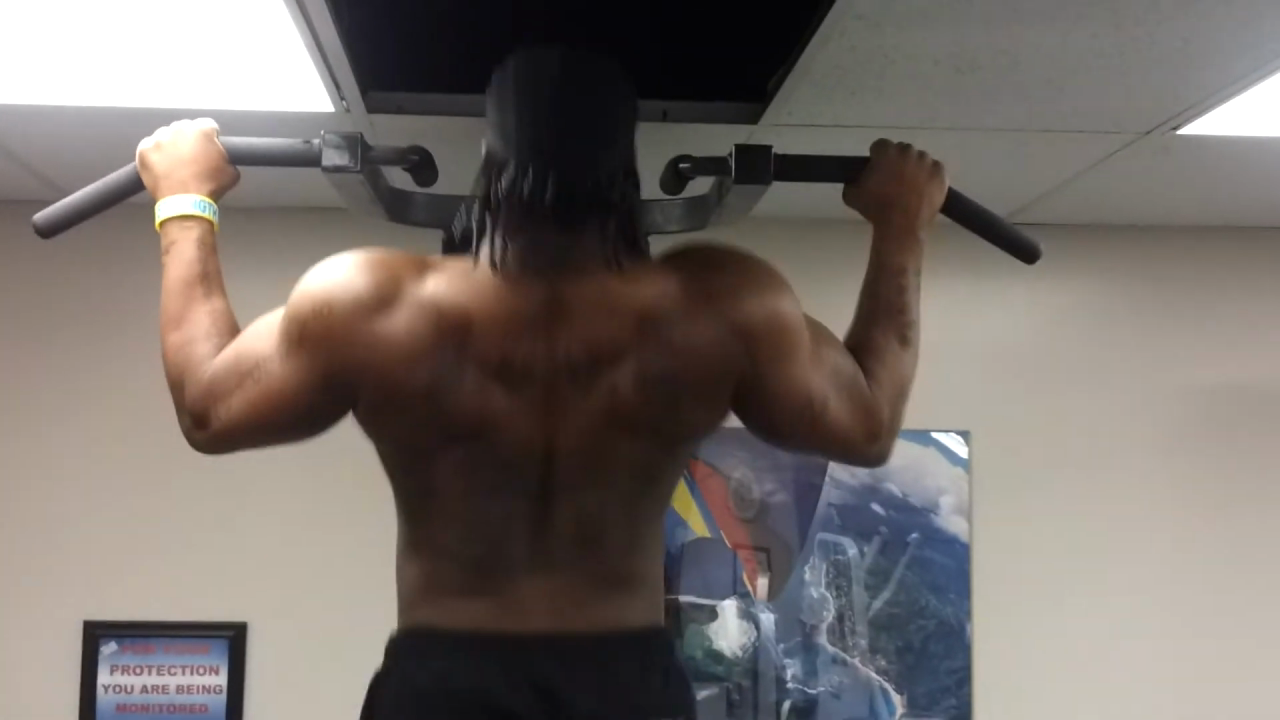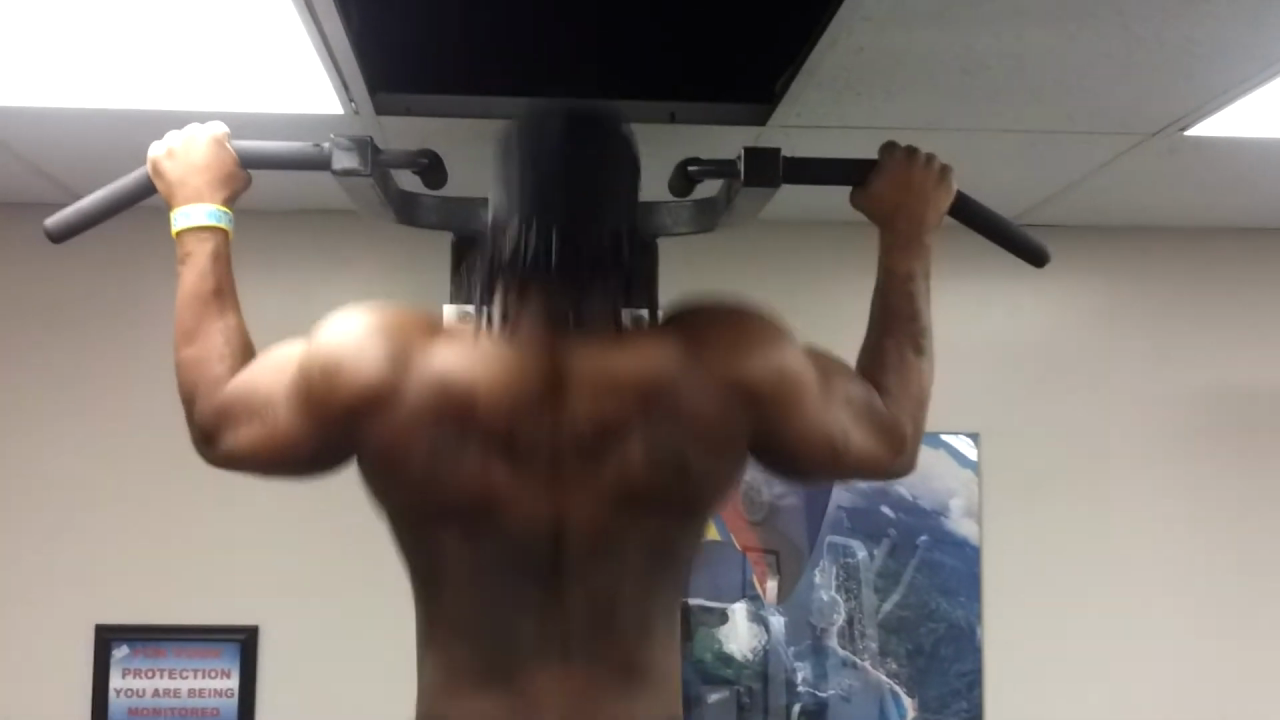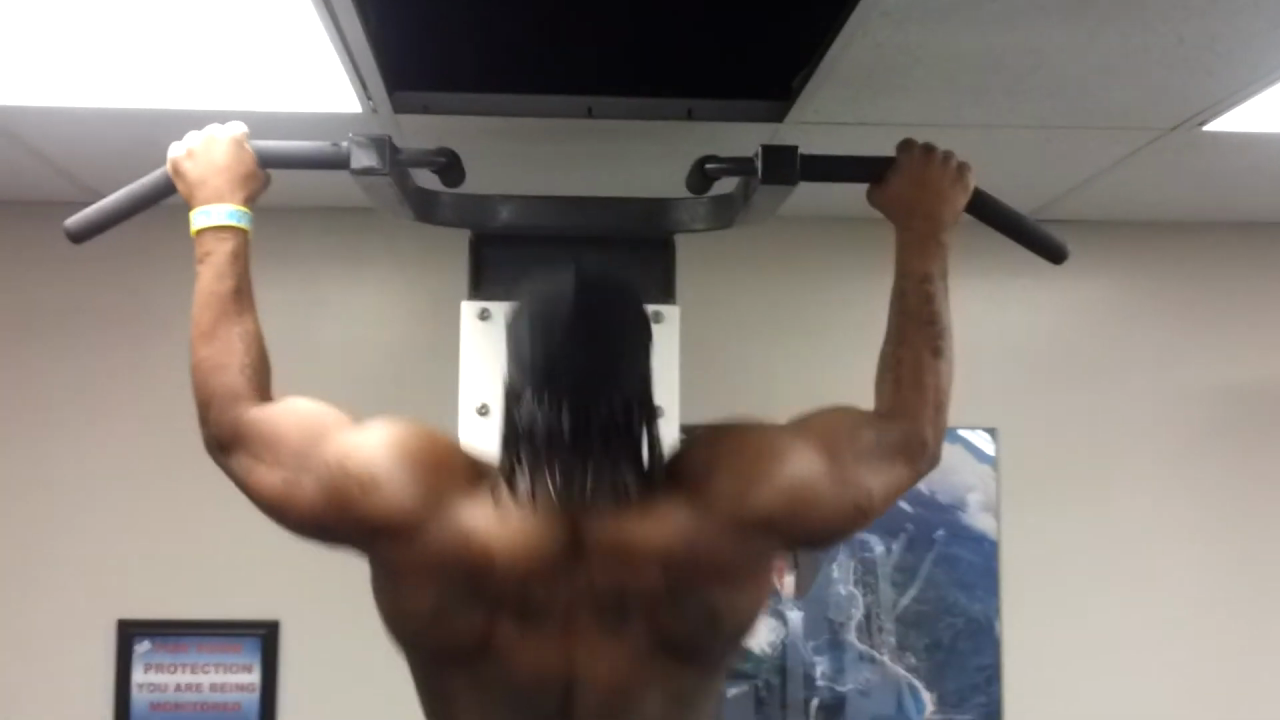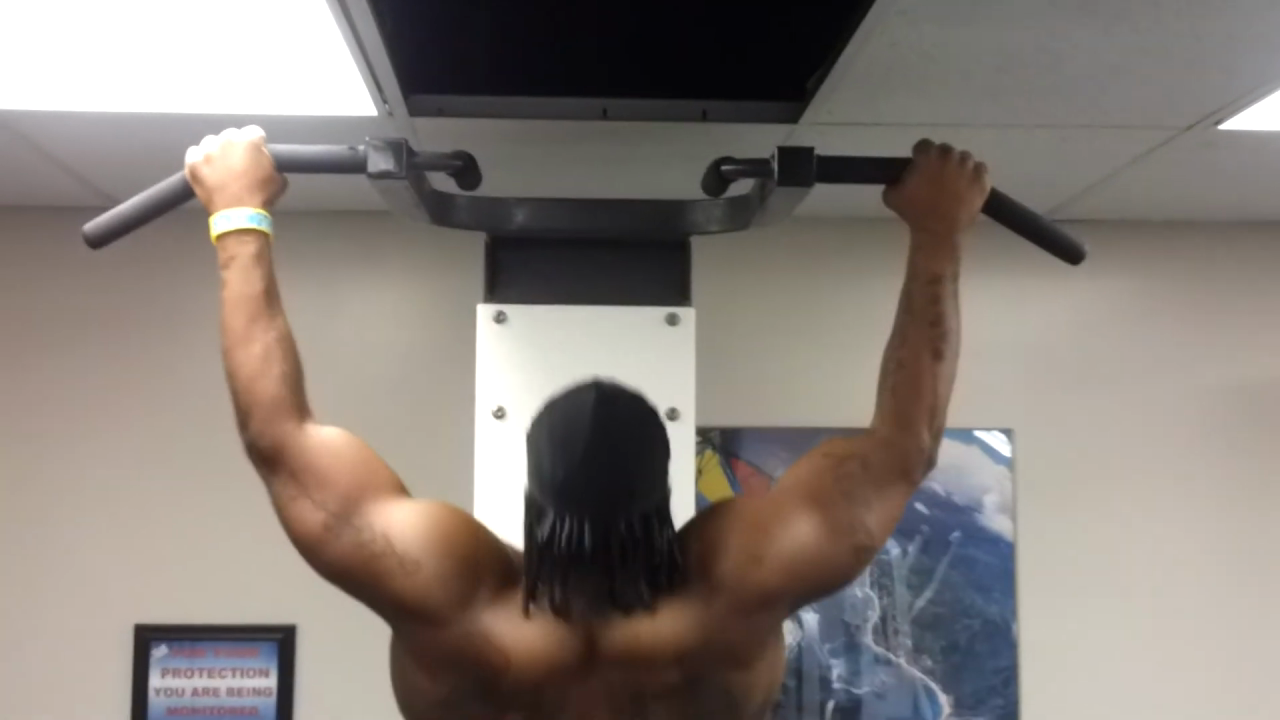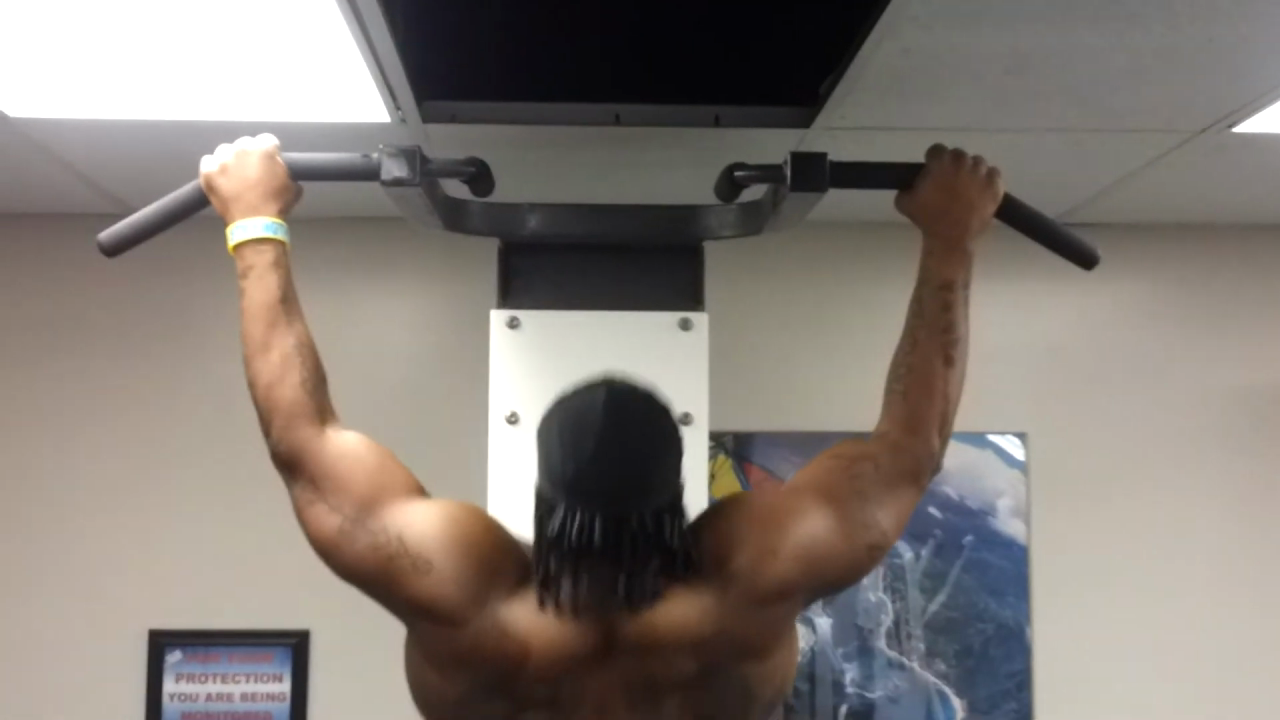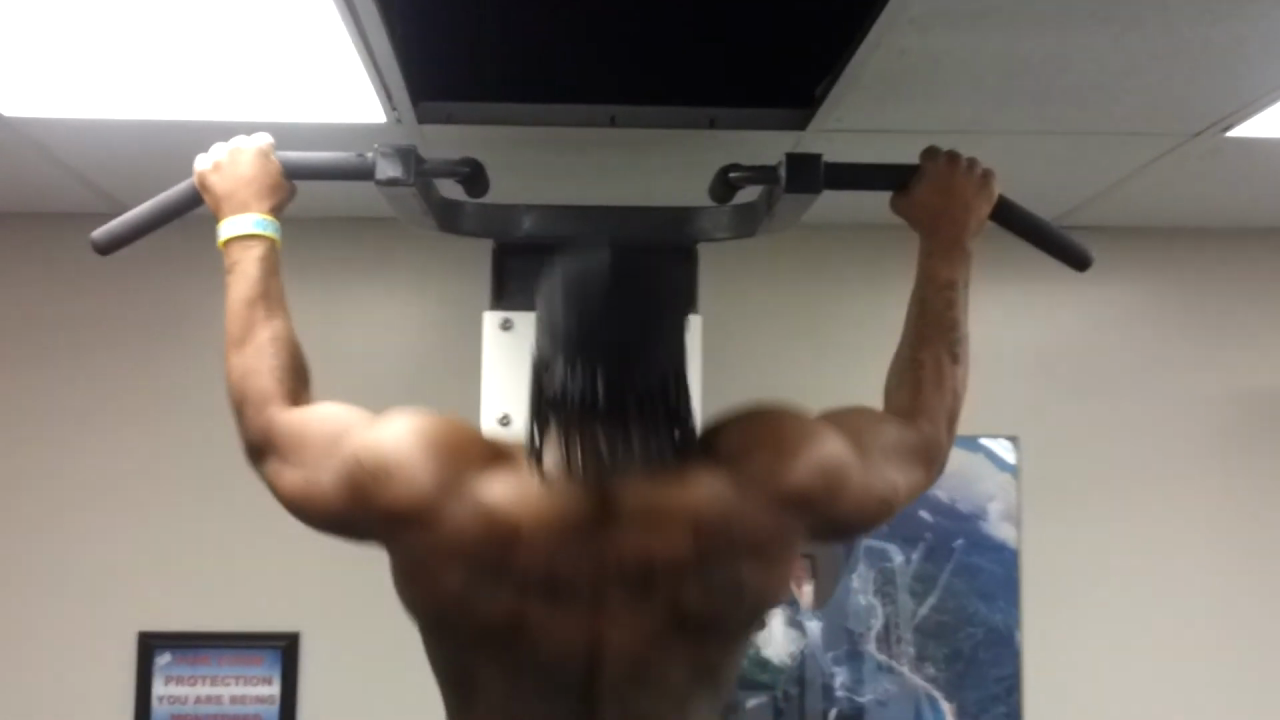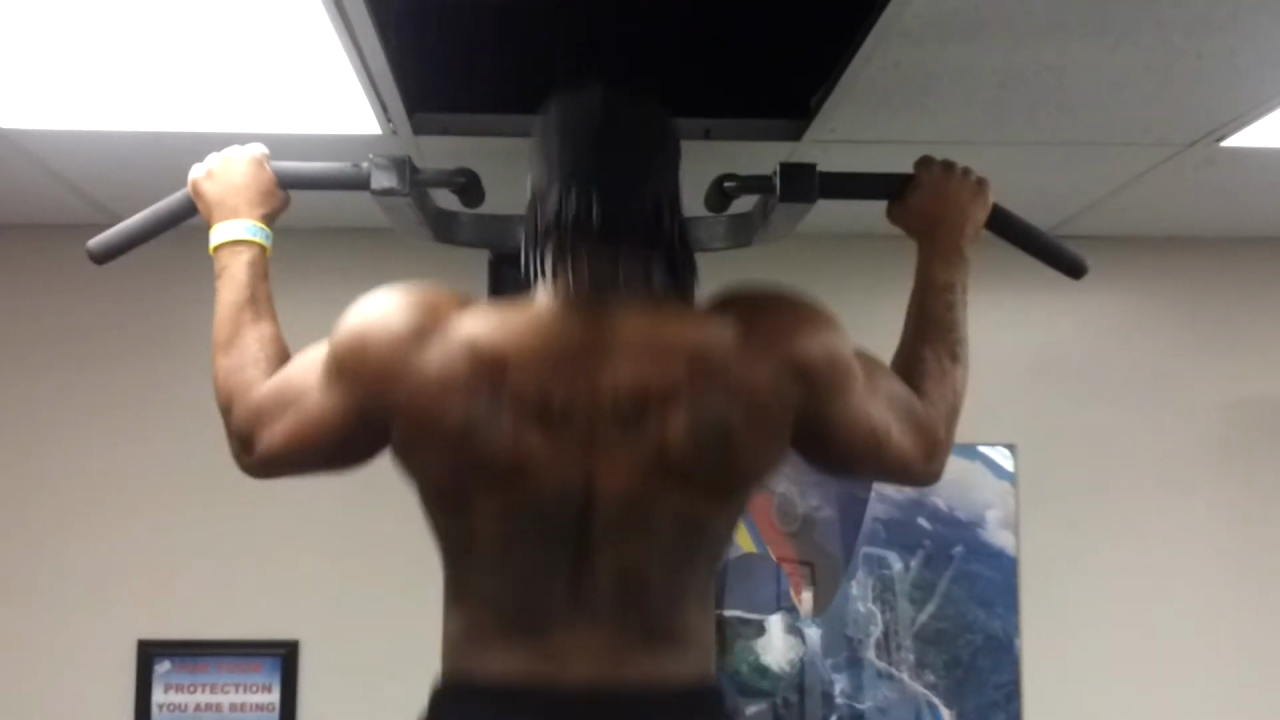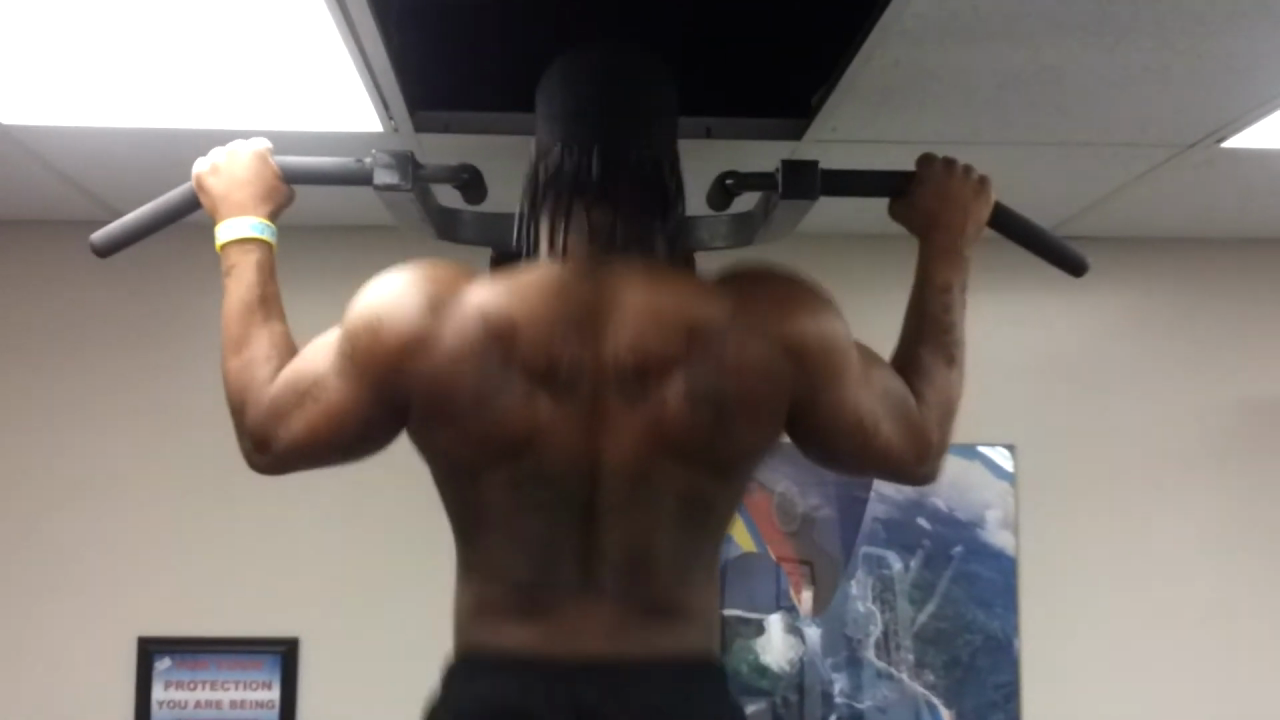
dt=0.2s
person 1, frame 1
left shoulder: (372, 305)
right shoulder: (721, 307)
left elbow: (205, 405)
right elbow: (871, 422)
left wrist: (185, 201)
right wrist: (899, 226)
person 1, frame 2
left shoulder: (386, 363)
right shoulder: (723, 364)
left elbow: (215, 417)
right elbow: (891, 436)
left wrist: (200, 209)
right wrist: (908, 230)
person 1, frame 3
left shoulder: (418, 514)
right shoulder: (727, 519)
left elbow: (232, 423)
right elbow: (910, 438)
left wrist: (220, 212)
right wrist: (922, 233)
person 1, frame 4
left shoulder: (448, 605)
right shoulder: (731, 606)
left elbow: (276, 433)
right elbow: (904, 445)
left wrist: (240, 218)
right wrist: (935, 235)
person 1, frame 5
left shoulder: (462, 606)
right shoulder: (745, 601)
left elbow: (299, 439)
right elbow: (910, 449)
left wrist: (257, 226)
right wrist: (948, 242)
person 1, frame 6
left shoulder: (441, 496)
right shoulder: (756, 500)
left elbow: (270, 425)
right elbow: (920, 438)
left wrist: (247, 223)
right wrist: (946, 243)
person 1, frame 7
left shoulder: (413, 342)
right shoulder: (768, 350)
left elbow: (254, 426)
right elbow: (922, 440)
left wrist: (239, 228)
right wrist: (944, 247)
person 1, frame 8
left shoulder: (422, 315)
right shoulder: (769, 323)
left elbow: (264, 430)
right elbow: (918, 446)
left wrist: (244, 224)
right wrist: (944, 244)
